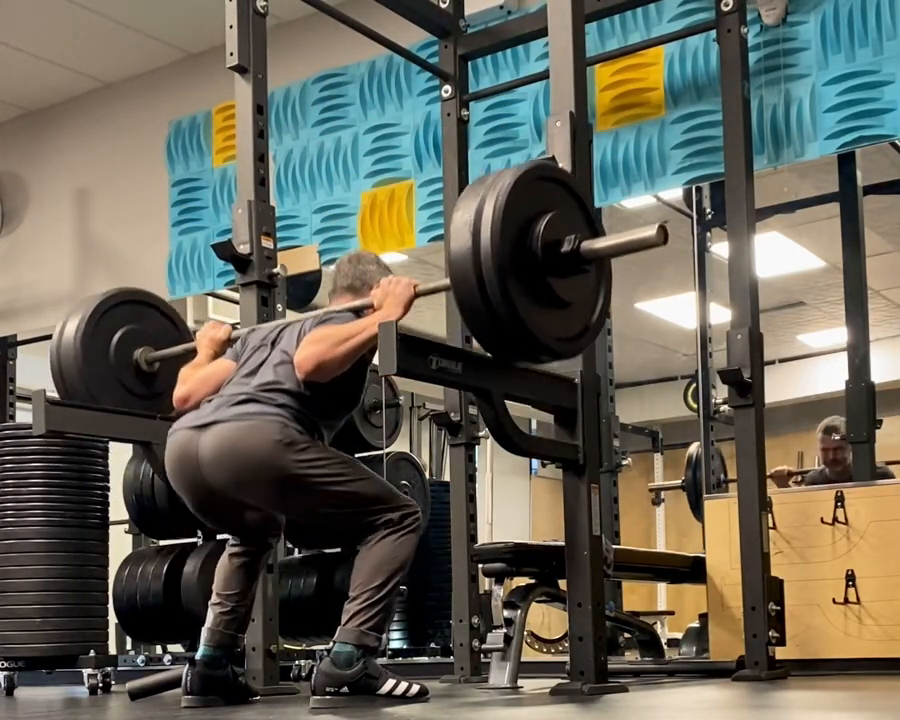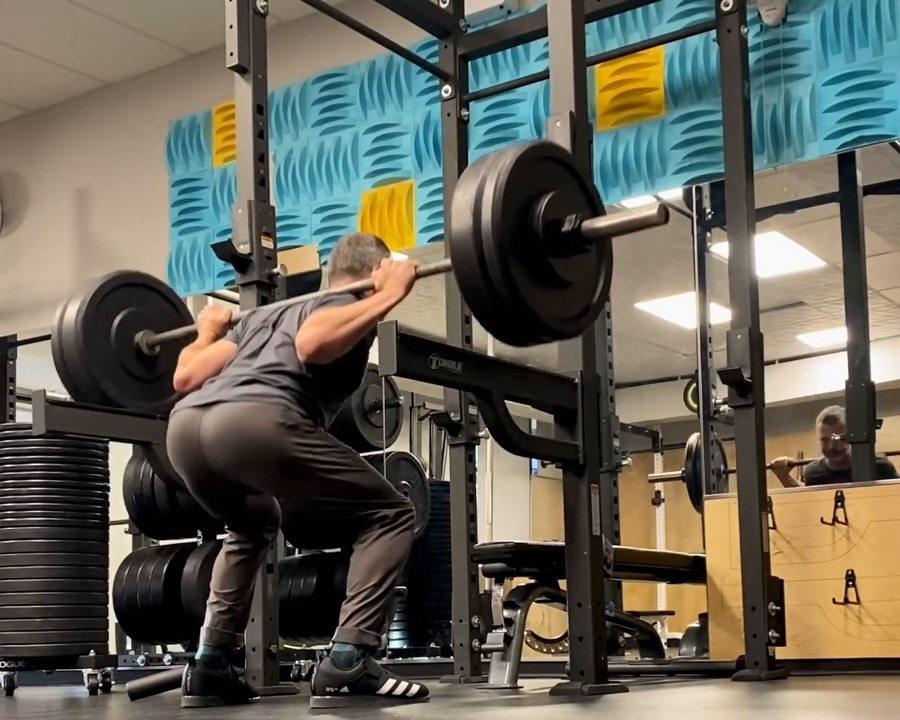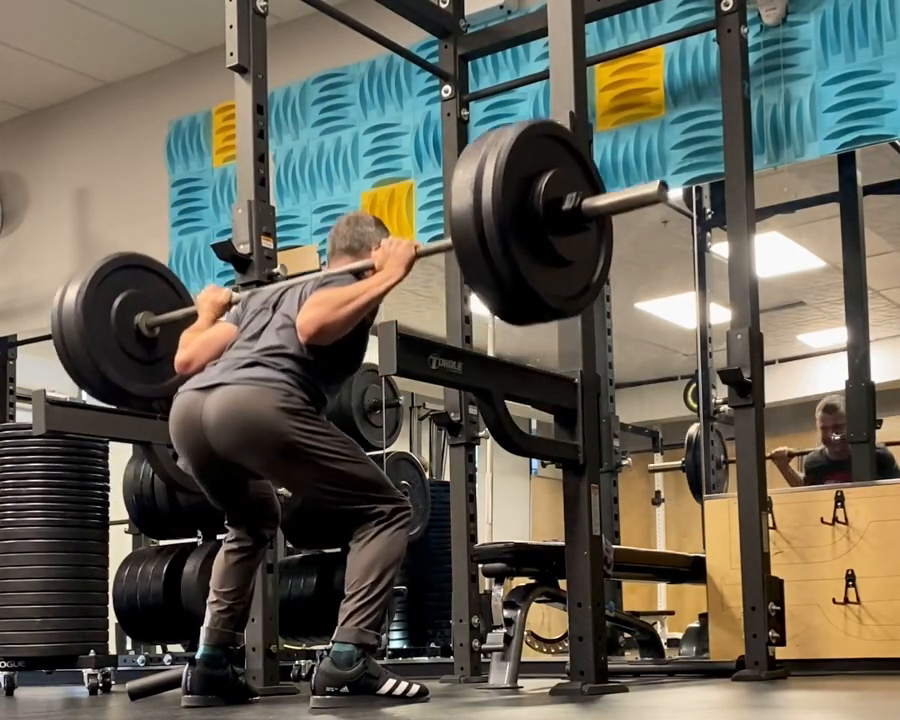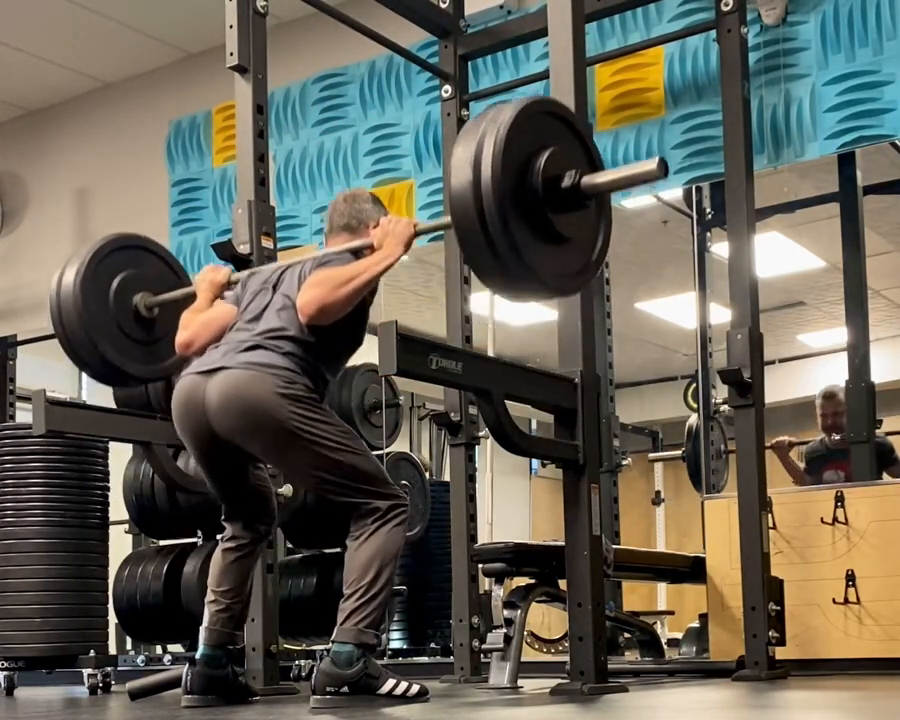
dt=0.1s
person 1, frame 1
left shoulder: (264, 332)
right shoulder: (351, 324)
left elbow: (184, 396)
right elbow: (309, 362)
left wrist: (207, 350)
right wrist: (388, 314)
left hip: (183, 448)
right hip: (250, 440)
left knee: (255, 532)
right knee: (395, 519)
left ankle: (211, 666)
right ankle: (347, 664)
person 1, frame 2
left shoulder: (264, 314)
right shoulder: (353, 306)
left elbow: (185, 378)
right elbow: (311, 344)
left wrist: (208, 332)
right wrist: (389, 296)
left hip: (185, 427)
right hip: (251, 423)
left knee: (253, 526)
right knee: (389, 516)
left ankle: (211, 665)
right ankle: (347, 663)
person 1, frame 3
left shoulder: (266, 294)
right shoulder: (354, 286)
left elbow: (187, 359)
right elbow: (312, 326)
left wrist: (209, 312)
right wrist: (390, 275)
left hip: (189, 410)
right hip: (256, 404)
left knee: (253, 524)
right knee: (385, 511)
left ankle: (211, 665)
right ankle: (347, 663)
person 1, frame 4
left shoulder: (265, 274)
right shoulder: (355, 264)
left elbow: (187, 340)
right elbow: (313, 306)
left wrist: (208, 292)
right wrist: (390, 253)
left hip: (191, 394)
right hip: (258, 388)
left knee: (249, 520)
right knee: (382, 507)
left ankle: (211, 664)
right ankle: (347, 663)
